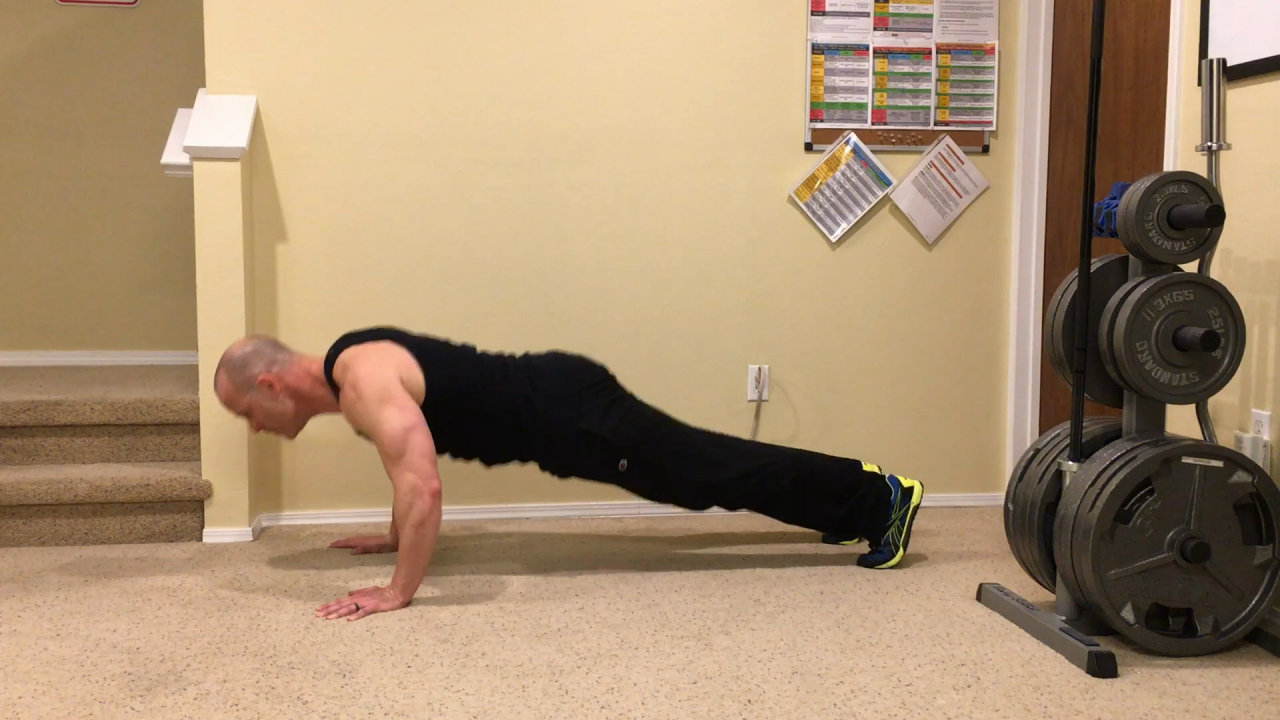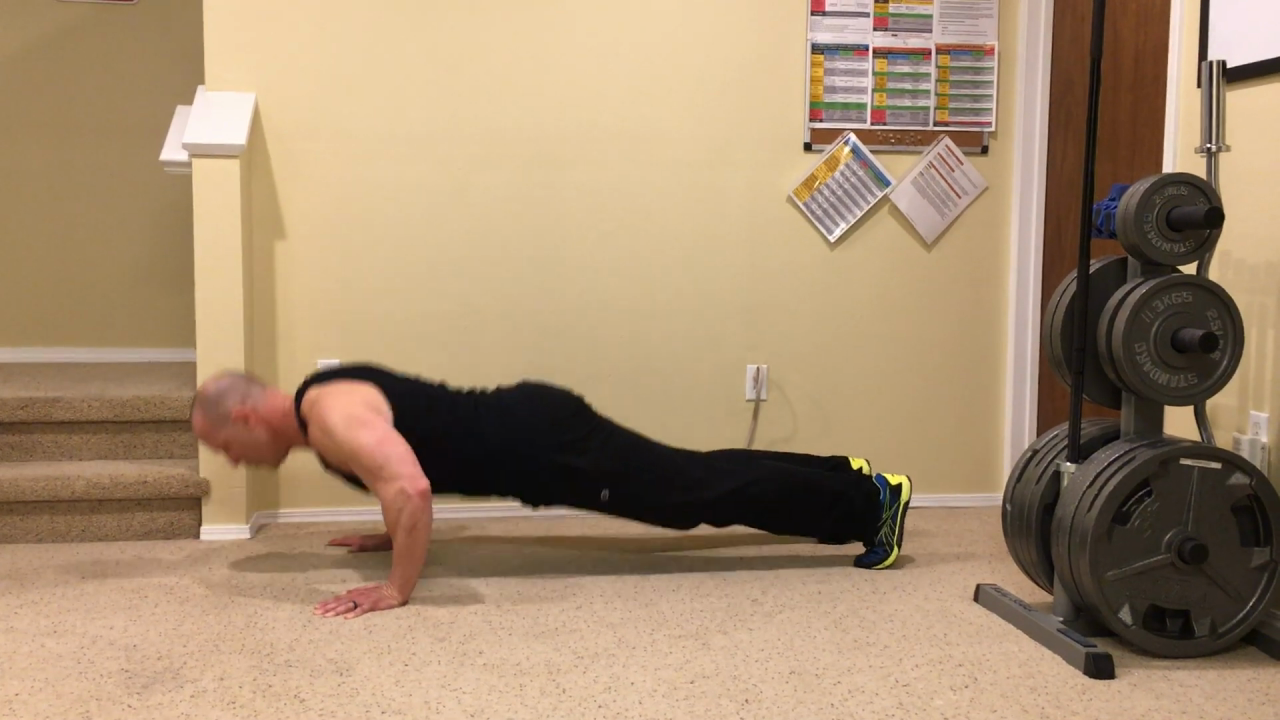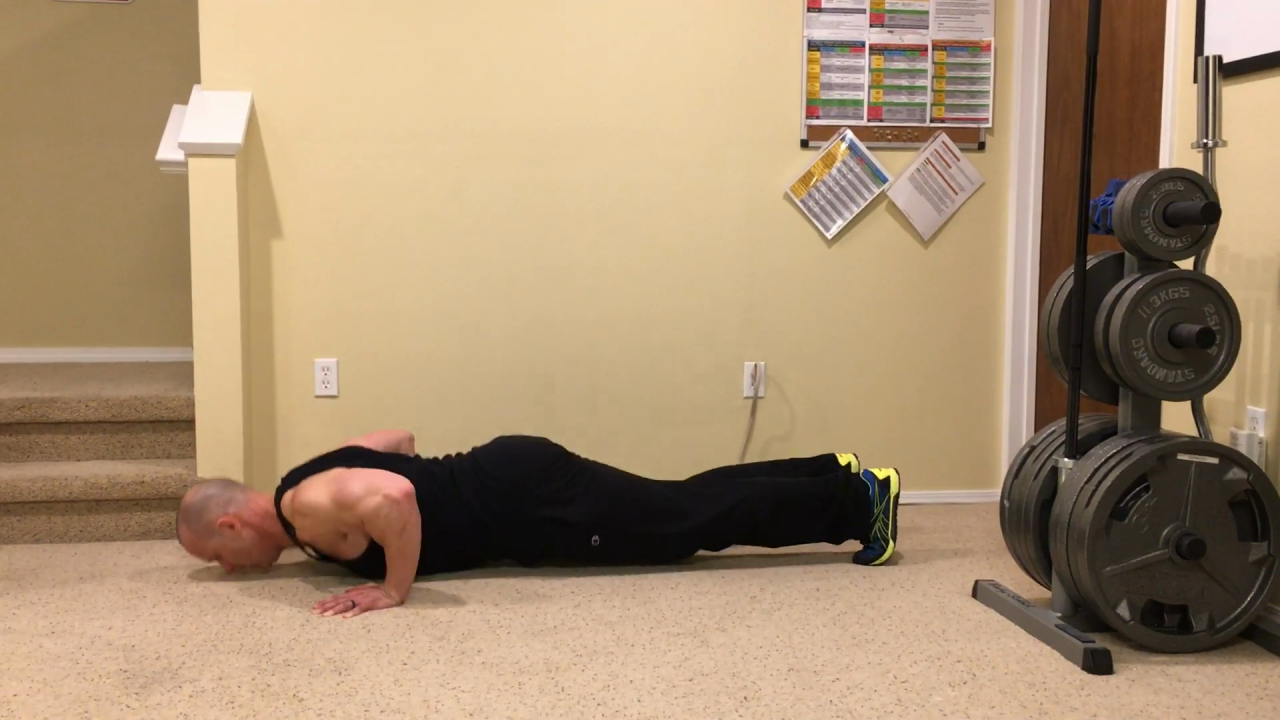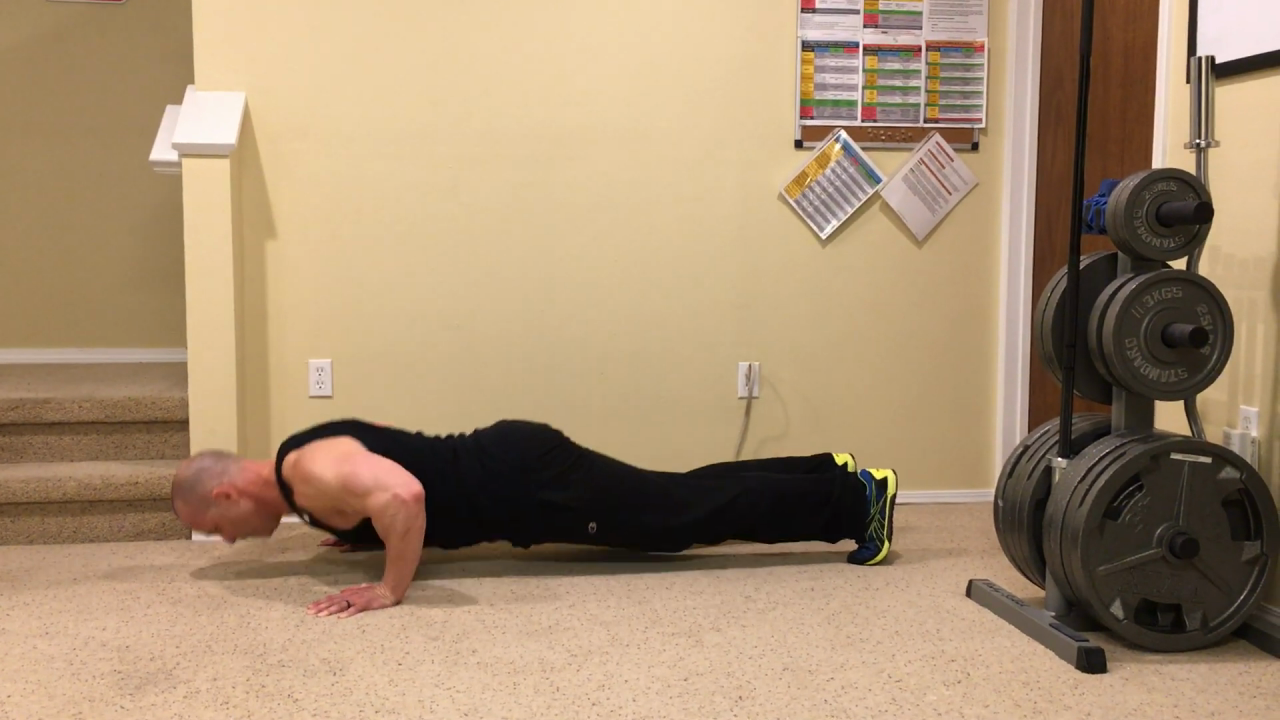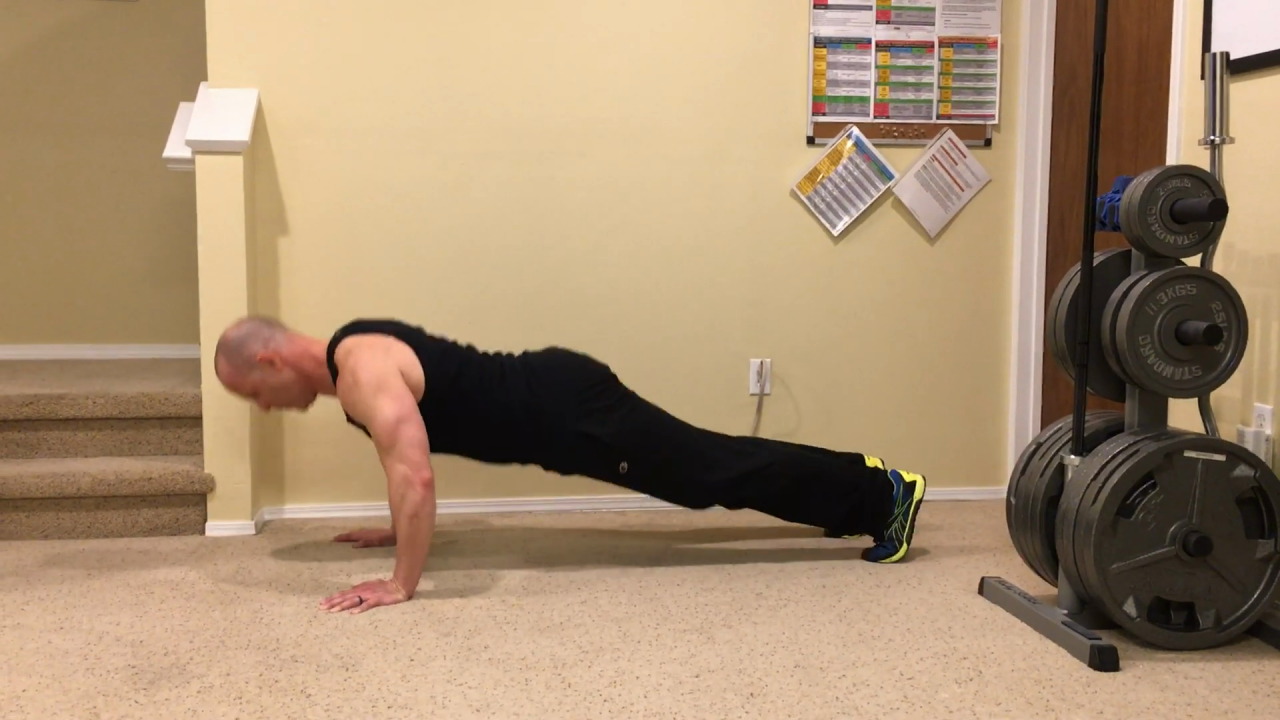
dt=1s
person 1, frame 1
left shoulder: (363, 379)
right shoulder: (353, 368)
left elbow: (421, 486)
right elbow: (412, 464)
left wrist: (398, 592)
right wrist: (396, 537)
left hip: (569, 412)
right hip: (551, 403)
left knee: (719, 477)
right knee: (713, 473)
left ankle: (879, 498)
right ankle: (858, 488)
person 1, frame 2
left shoulder: (326, 418)
right shoulder: (325, 399)
left elbow: (411, 488)
left wrist: (397, 589)
right wrist: (392, 534)
left hip: (543, 446)
right hip: (526, 425)
left knee: (705, 492)
right knee: (698, 478)
left ankle: (869, 500)
right ankle: (851, 480)
person 1, frame 3
left shoulder: (306, 508)
right shoulder: (314, 482)
left elbow: (394, 496)
right elbow: (401, 439)
left wrist: (393, 588)
left hip: (525, 503)
right hip: (509, 474)
left knee: (697, 521)
right knee: (687, 502)
left ankle: (857, 497)
right ankle: (837, 477)
person 1, frame 4
left shoulder: (309, 477)
right shoulder: (309, 458)
left elbow: (404, 496)
left wrist: (389, 589)
right wrist: (374, 532)
left hip: (525, 483)
right hip: (508, 460)
left knee: (694, 513)
right knee: (686, 496)
left ankle: (857, 498)
right ankle: (833, 476)
person 1, frame 5
left shoulder: (361, 369)
right shoulder: (353, 352)
left elbow: (413, 475)
right elbow: (411, 457)
left wrist: (401, 585)
right wrist: (397, 528)
left hip: (569, 412)
right hip: (550, 400)
left knee: (724, 476)
right knee: (720, 466)
left ankle: (883, 495)
right ankle: (865, 480)
